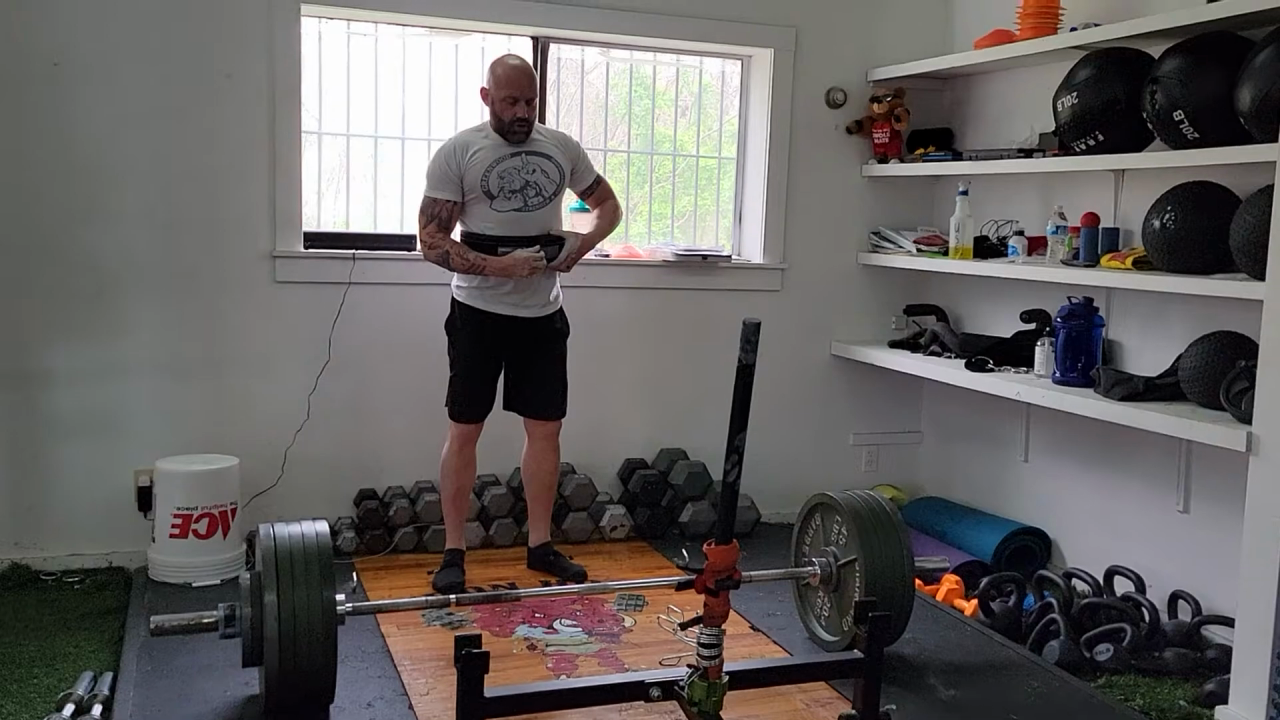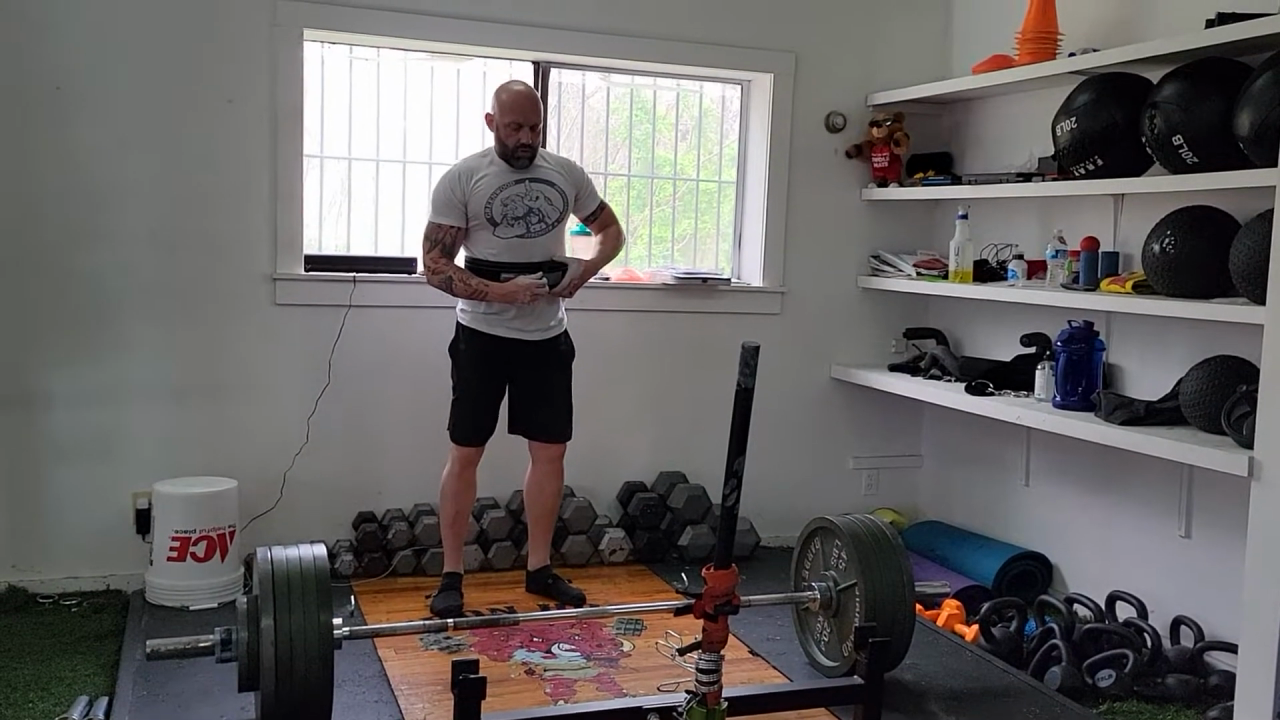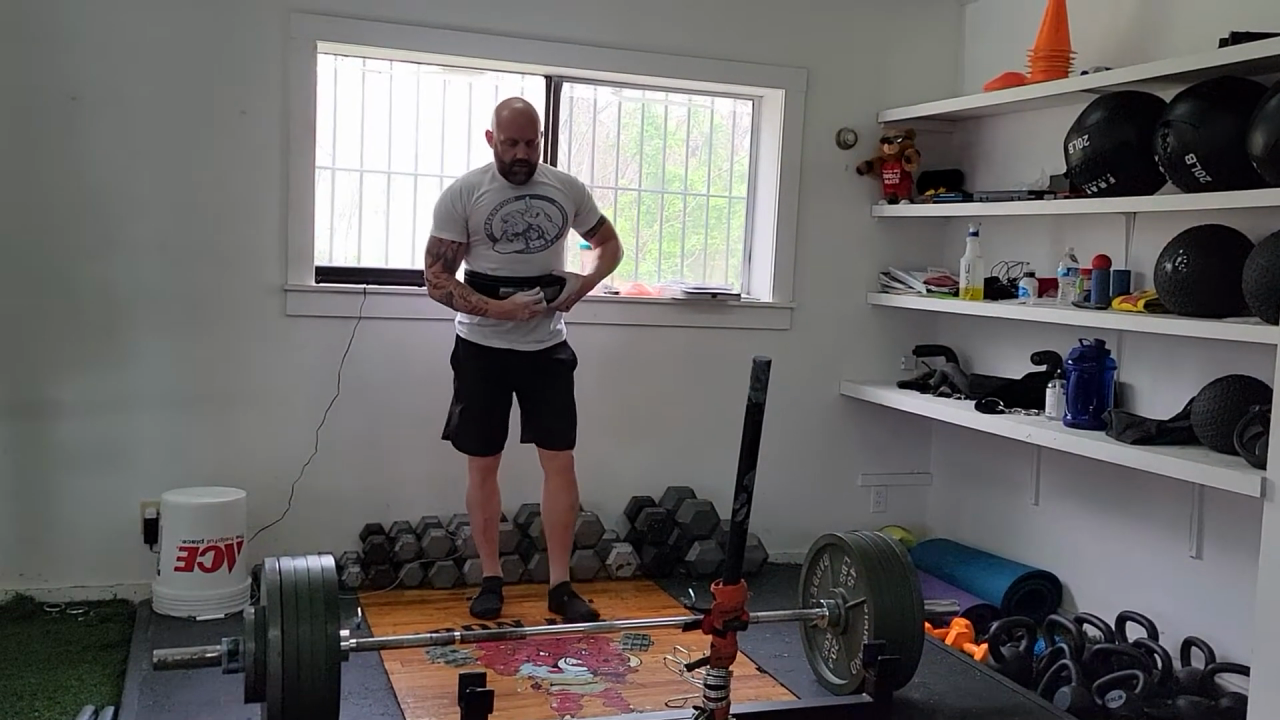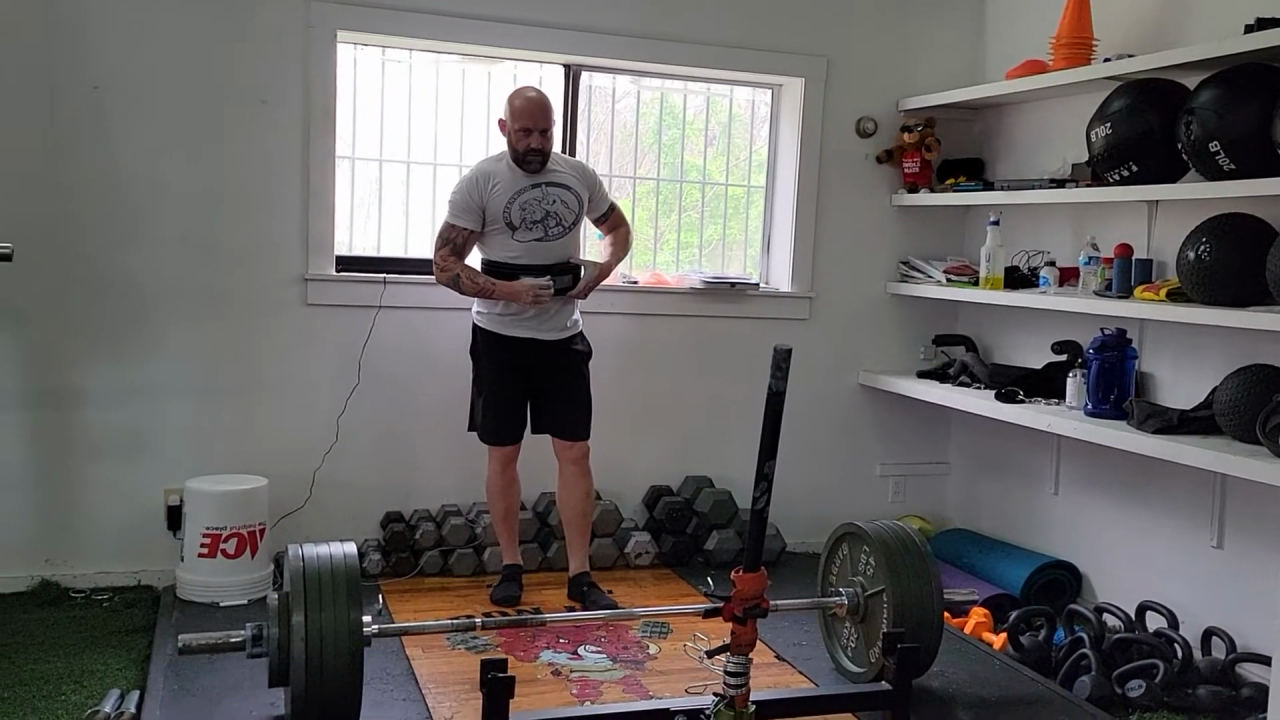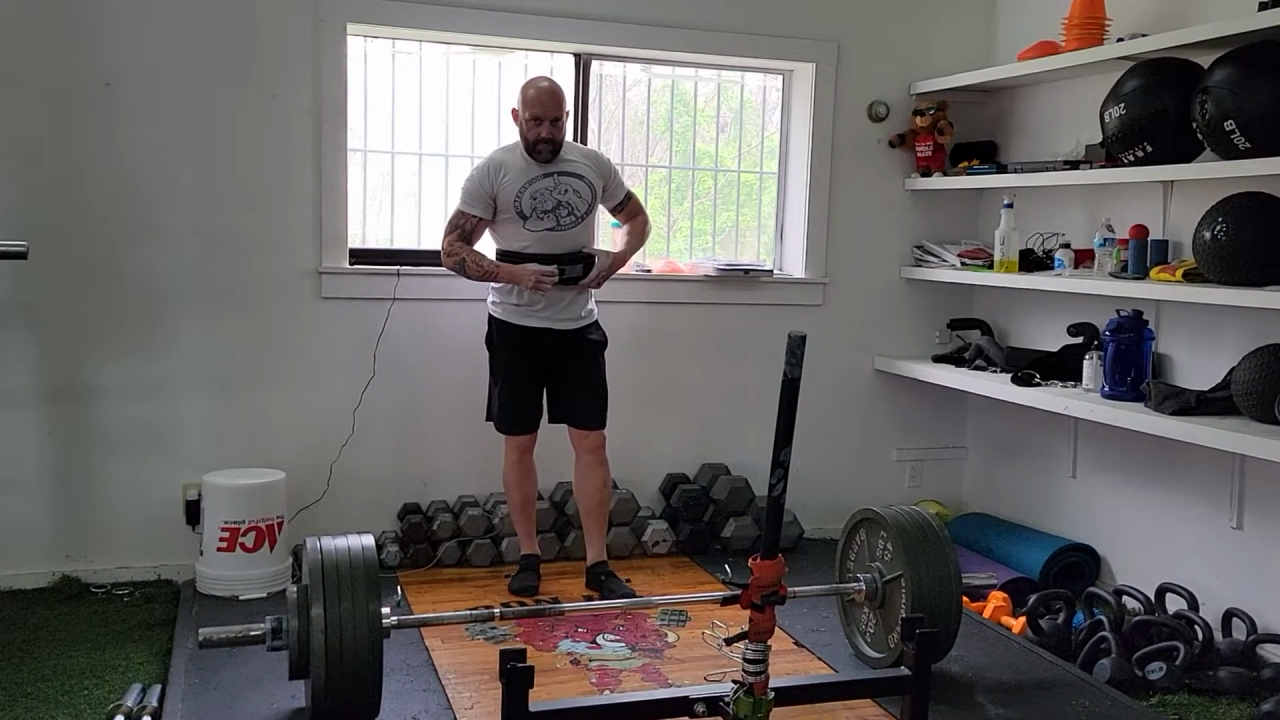
dt=1s
person 1, frame 1
left shoulder: (562, 147)
right shoulder: (457, 153)
left elbow: (608, 203)
right elbow: (432, 241)
left wrist: (584, 242)
right wrist: (498, 267)
left hip: (543, 313)
right hip: (479, 312)
left knee: (545, 429)
right knee: (464, 430)
left ankle: (540, 545)
right ankle: (454, 552)
person 1, frame 2
left shoulder: (567, 173)
right shoulder: (462, 179)
left elbow: (612, 229)
right elbow: (436, 265)
left wrist: (587, 268)
right wrist: (500, 293)
left hip: (548, 337)
right hip: (484, 335)
left knee: (549, 452)
right knee: (465, 453)
left ankle: (540, 568)
right ankle: (451, 575)
person 1, frame 3
left shoulder: (567, 188)
right shoulder: (462, 194)
left elbow: (610, 244)
right elbow: (437, 279)
left wrist: (584, 284)
right wrist: (498, 309)
left hip: (547, 348)
right hip: (483, 348)
left knee: (560, 463)
right knee: (483, 464)
left ankle: (560, 585)
right ankle: (491, 579)
person 1, frame 4
left shoulder: (579, 175)
right shoulder: (480, 182)
left elbow: (619, 228)
right elbow: (445, 265)
left wrist: (600, 270)
right wrist: (509, 291)
left hip: (563, 336)
right hip: (501, 337)
left knee: (575, 453)
right knee: (502, 454)
left ankle: (579, 574)
right ankle: (510, 568)
person 1, frame 5
left shoulder: (594, 165)
right shoulder: (493, 171)
left elbow: (637, 218)
right elbow: (452, 251)
left wrist: (616, 258)
right wrist: (513, 274)
left hip: (578, 325)
right hip: (516, 326)
left knee: (591, 443)
right knee: (519, 444)
left ankle: (598, 564)
right ankle: (529, 557)
